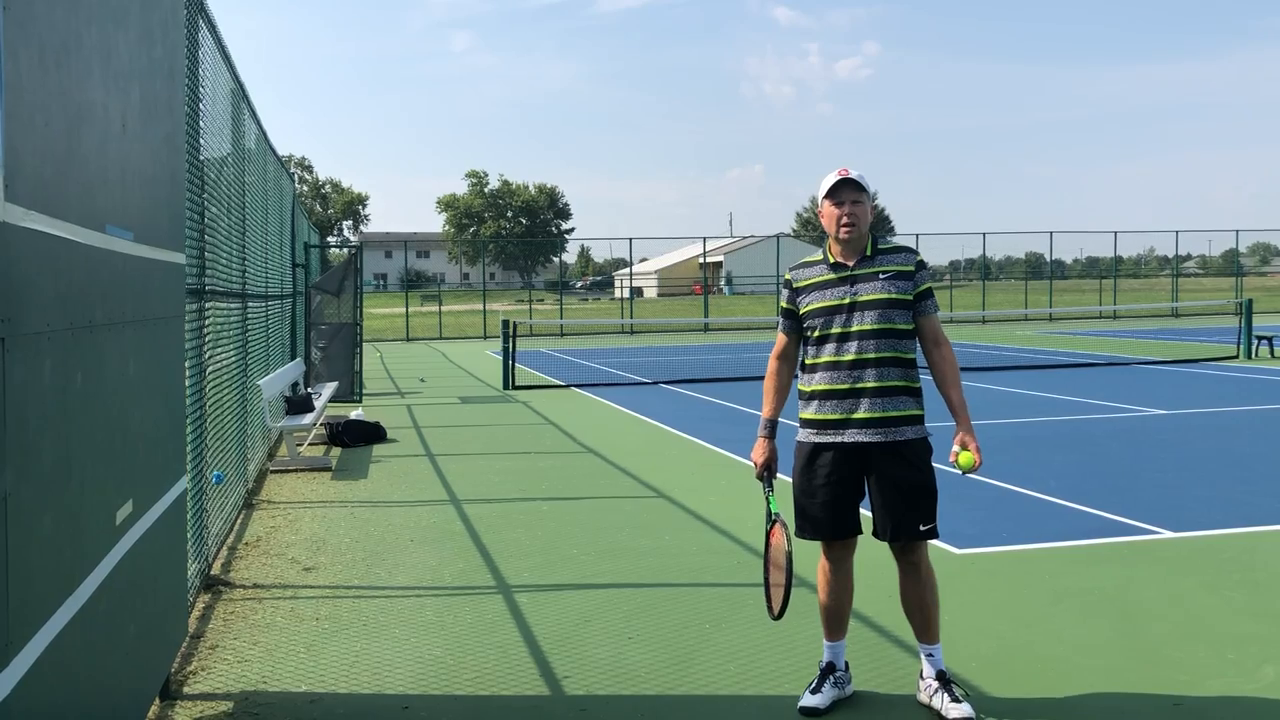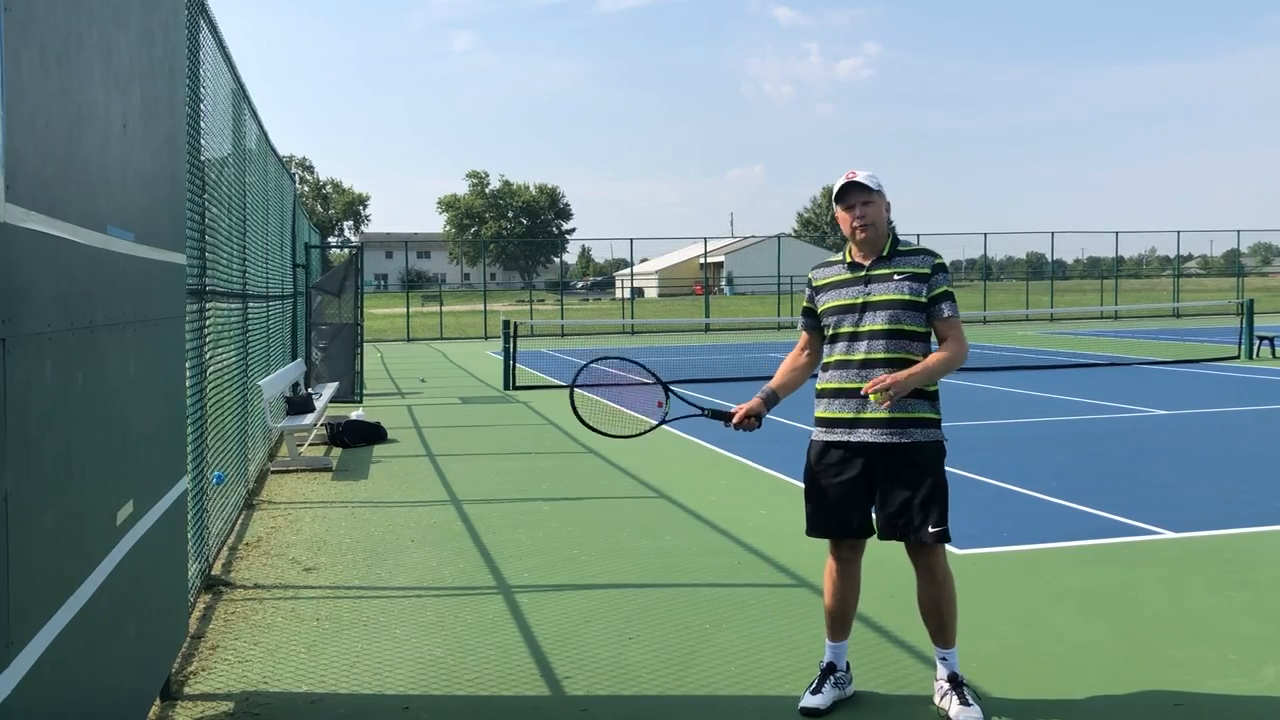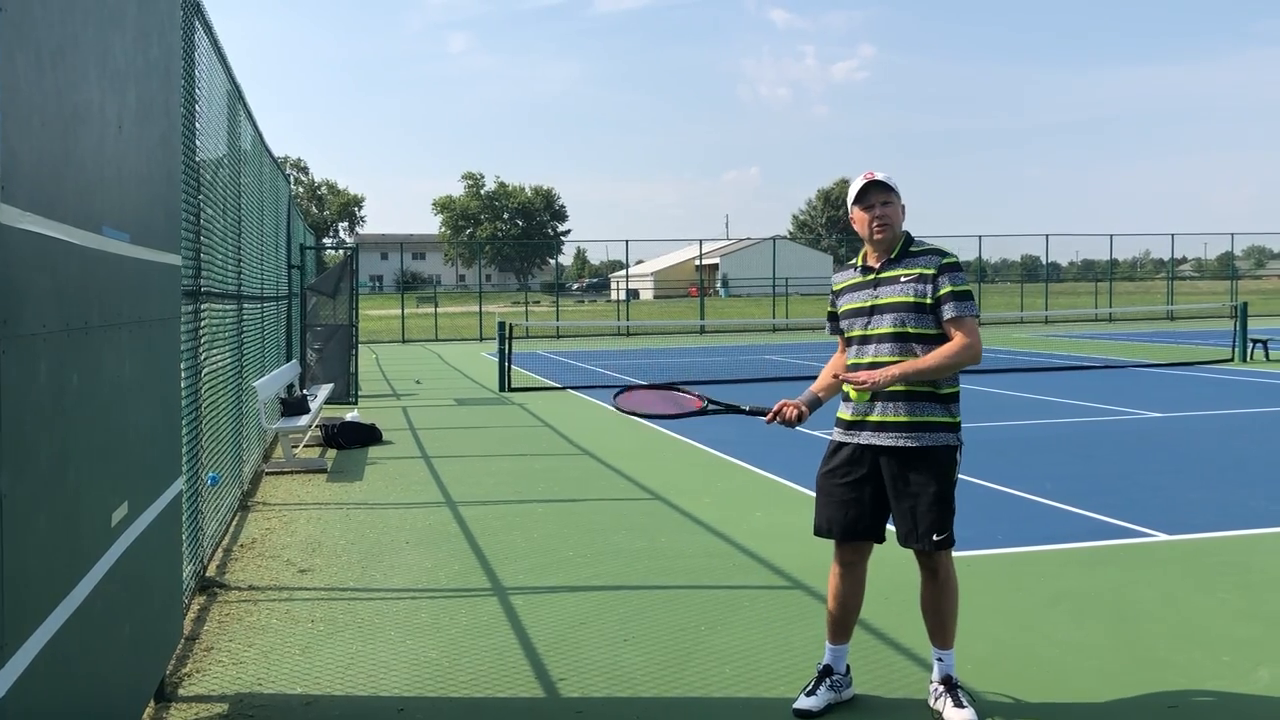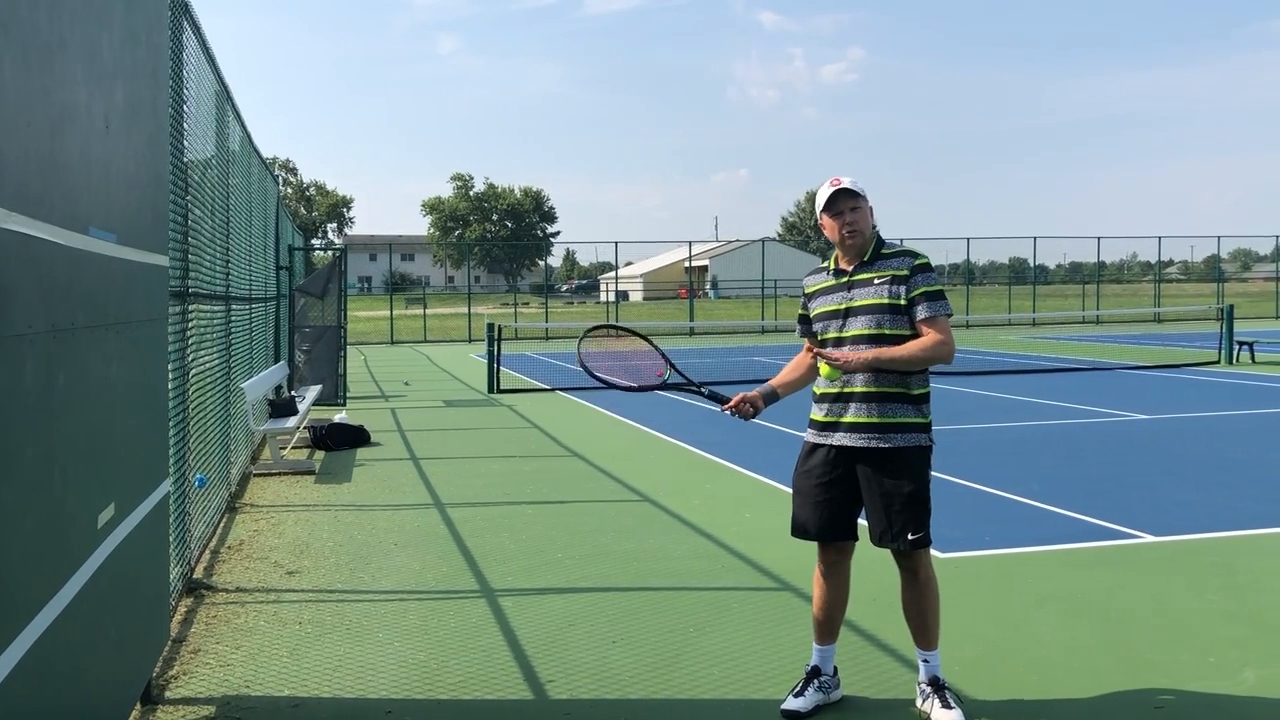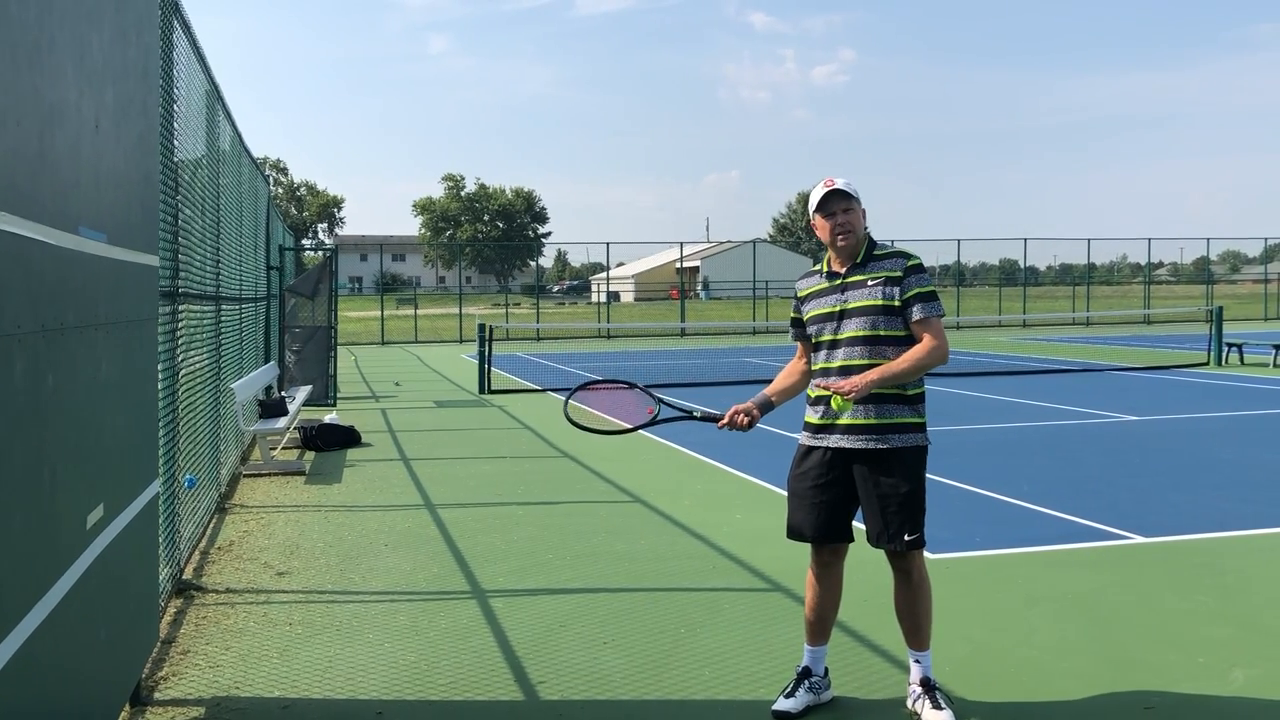
dt=0.7s
person 1, frame 1
left shoulder: (907, 264)
right shoulder: (799, 277)
left elbow: (936, 345)
right elbow: (782, 358)
left wrist: (962, 422)
right wrist: (765, 432)
left hip: (899, 437)
right hip: (823, 439)
left knee: (912, 553)
right knee: (834, 550)
left ankle: (933, 674)
right ankle: (834, 668)
person 1, frame 2
left shoulder: (926, 266)
right shoulder: (821, 277)
left elbow: (956, 348)
right elbow: (806, 353)
left wrist: (907, 378)
right wrist: (764, 399)
left hip: (911, 437)
right hip: (837, 438)
left knee: (927, 553)
right knee: (843, 550)
right ankle: (835, 669)
person 1, frame 3
left shoulder: (939, 266)
right shoulder: (843, 279)
left elbow: (969, 346)
left wrist: (892, 373)
right wrist: (808, 400)
left hip: (924, 441)
right hip: (854, 439)
left knee: (934, 555)
right knee: (847, 551)
right ankle: (835, 671)
person 1, frame 4
left shoulder: (910, 267)
right shoulder: (815, 283)
left elbow: (942, 346)
left wrist: (866, 357)
right wrist: (765, 393)
left hip: (897, 440)
right hip: (828, 440)
left knee: (912, 555)
right knee: (831, 551)
right ankle: (822, 672)
person 1, frame 5
left shoulder: (903, 268)
right shoulder: (807, 285)
left elbow: (935, 348)
left wrist: (867, 380)
right wrist: (760, 403)
left hip: (893, 441)
right hip: (822, 442)
left knee: (906, 556)
right knee: (824, 553)
right ankle: (813, 673)
